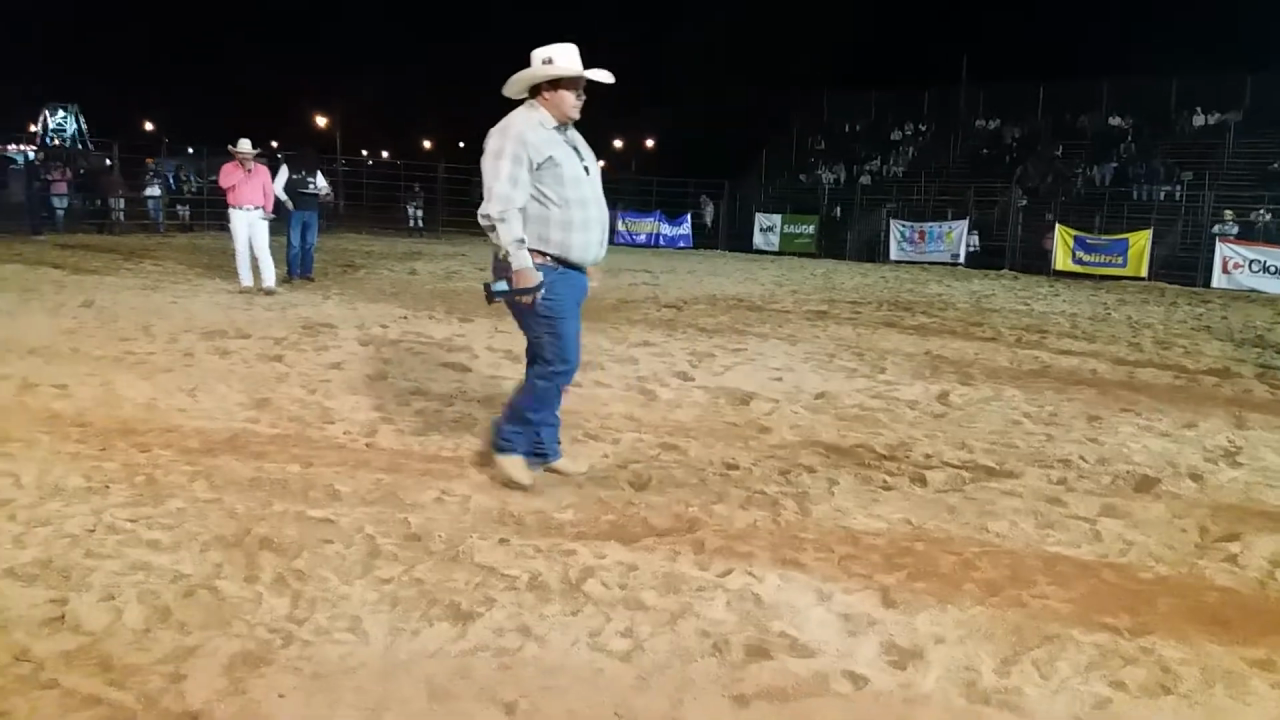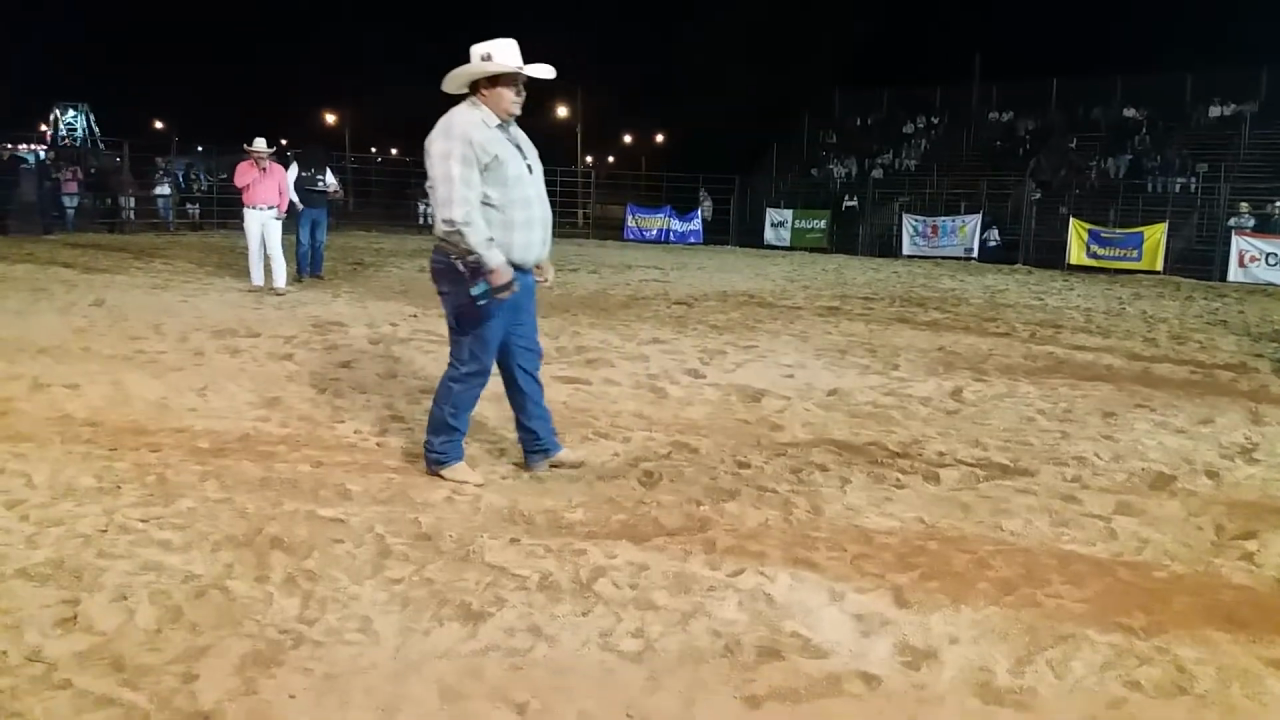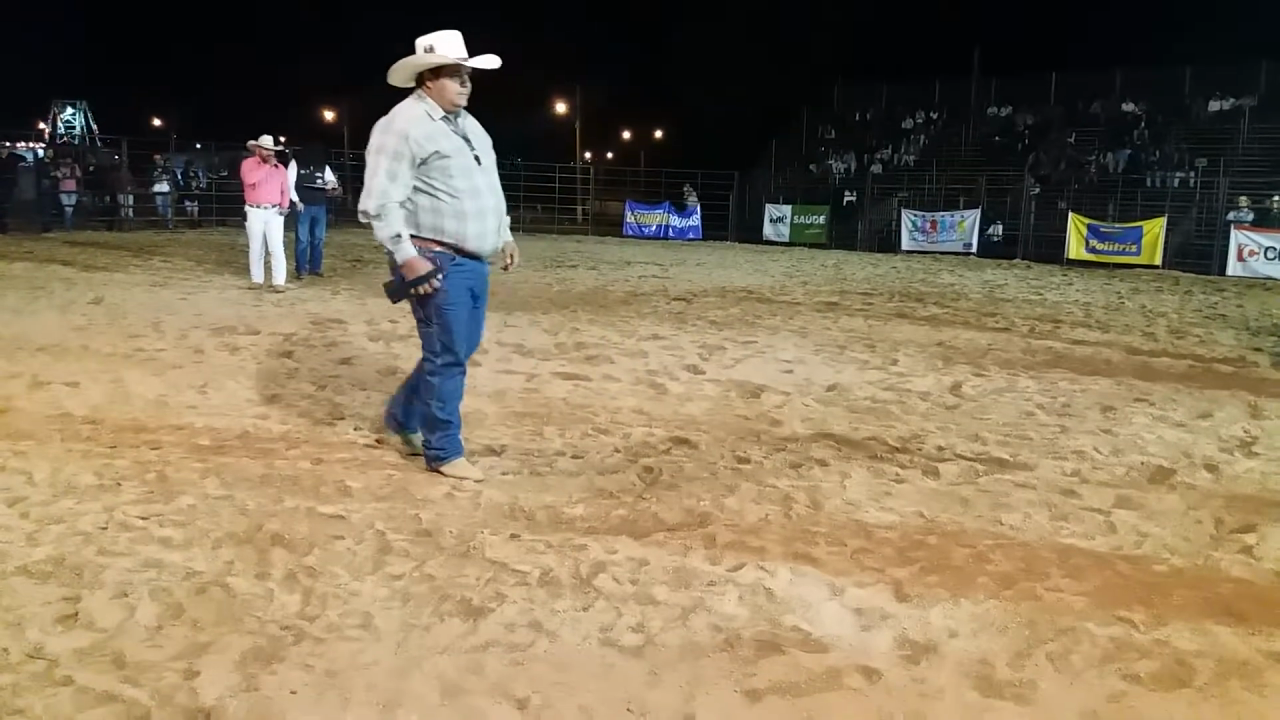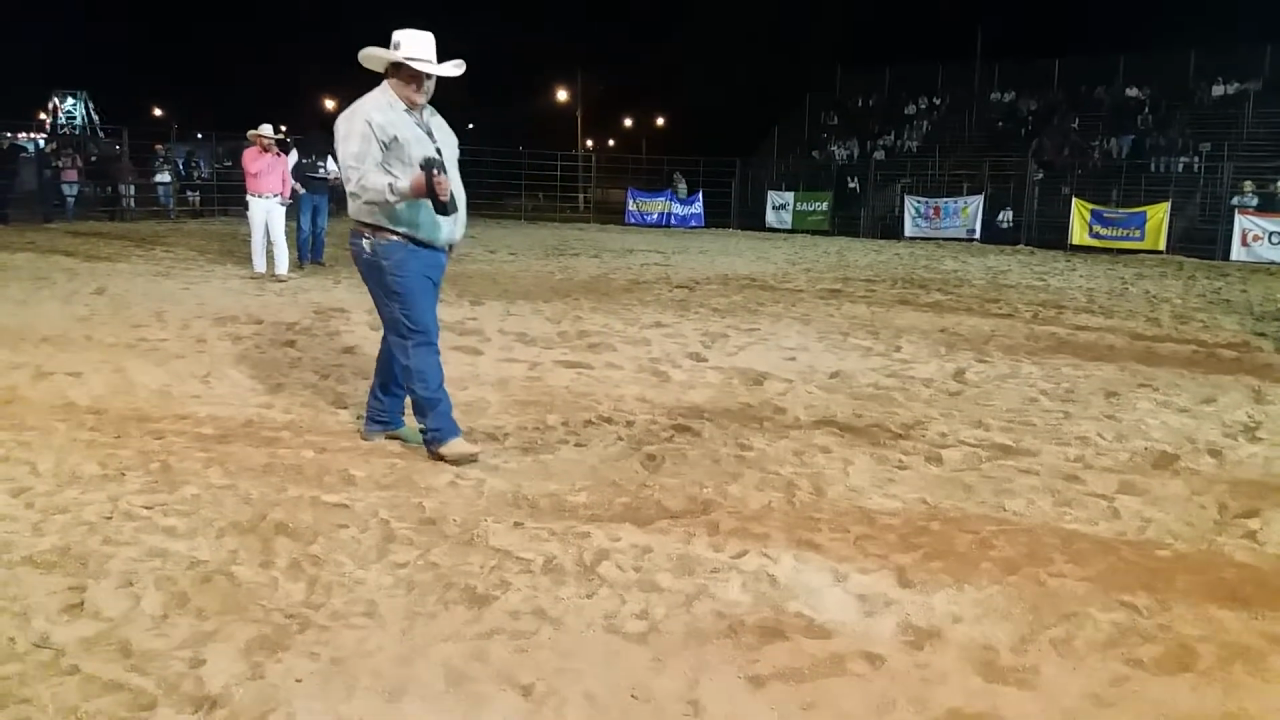
dt=0.4s
person 1, frame 1
left shoulder: (567, 135)
right shoulder: (517, 133)
right elbow: (501, 208)
left wrist: (587, 263)
right wrist: (519, 264)
left hip: (569, 273)
right hip: (536, 273)
left knee: (555, 362)
right knee: (558, 362)
left ankle: (541, 449)
right ankle: (508, 443)
person 1, frame 2
left shoulder: (508, 131)
right shoulder: (459, 131)
right elbow: (458, 210)
left wrist: (537, 256)
right wrist: (492, 264)
left hip: (516, 270)
right hip: (477, 270)
left knee: (524, 358)
right knee: (472, 364)
left ankle: (542, 447)
right ankle: (442, 454)
person 1, frame 3
left shoulder: (466, 123)
right shoulder: (402, 126)
left elbow: (486, 188)
right elbow: (379, 202)
left wrist: (504, 235)
right wrist: (406, 257)
left hip: (473, 261)
right hip: (435, 262)
left knee: (461, 349)
right knee: (446, 355)
left ankle: (404, 418)
right ankle: (443, 451)
person 1, frame 4
left shoulder: (431, 119)
right shoulder: (366, 115)
left elbow: (447, 177)
right elbow: (359, 180)
left wrist: (451, 227)
right wrist: (411, 187)
left hip: (429, 247)
right hip: (390, 247)
left knee: (403, 335)
right knee: (419, 336)
left ankle: (382, 419)
right ankle: (442, 432)
